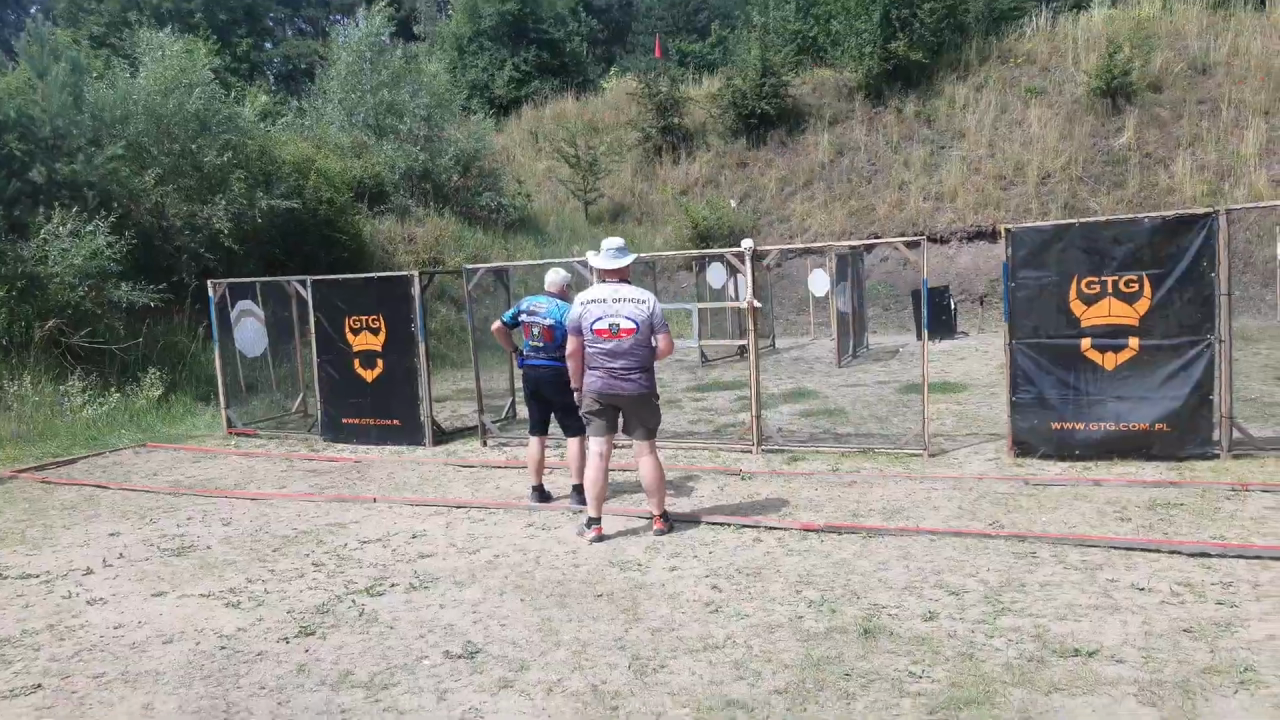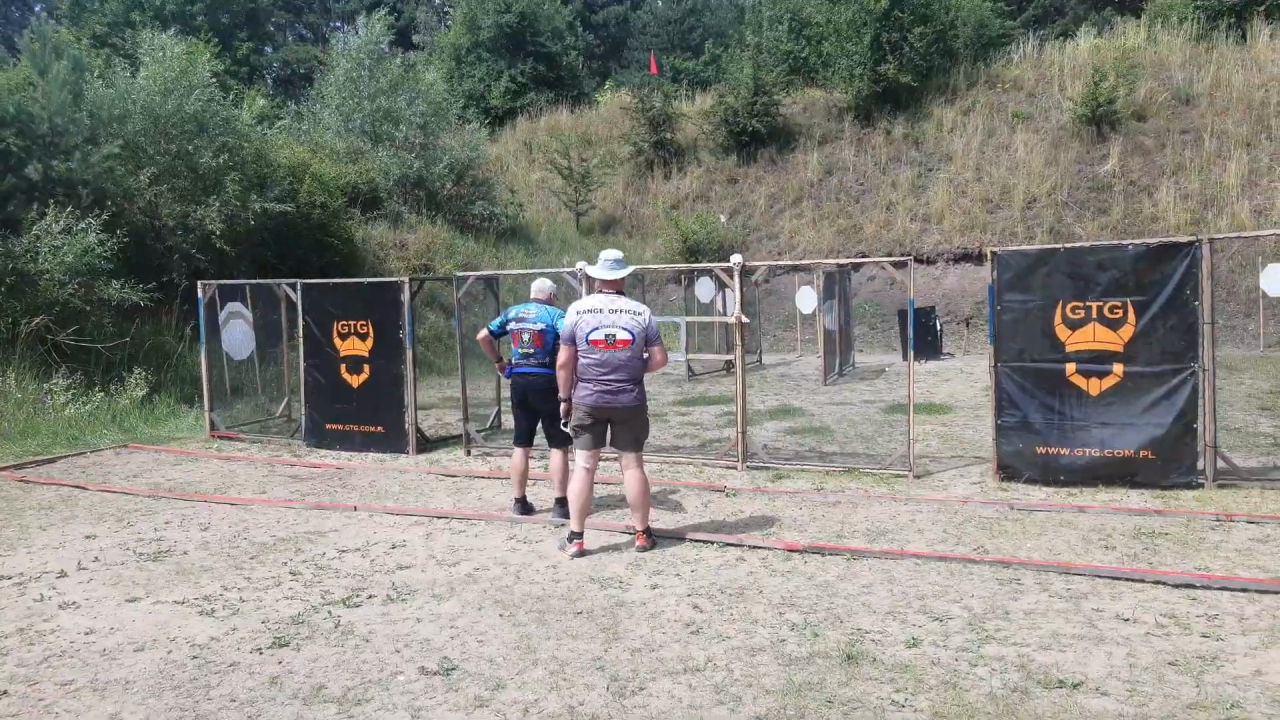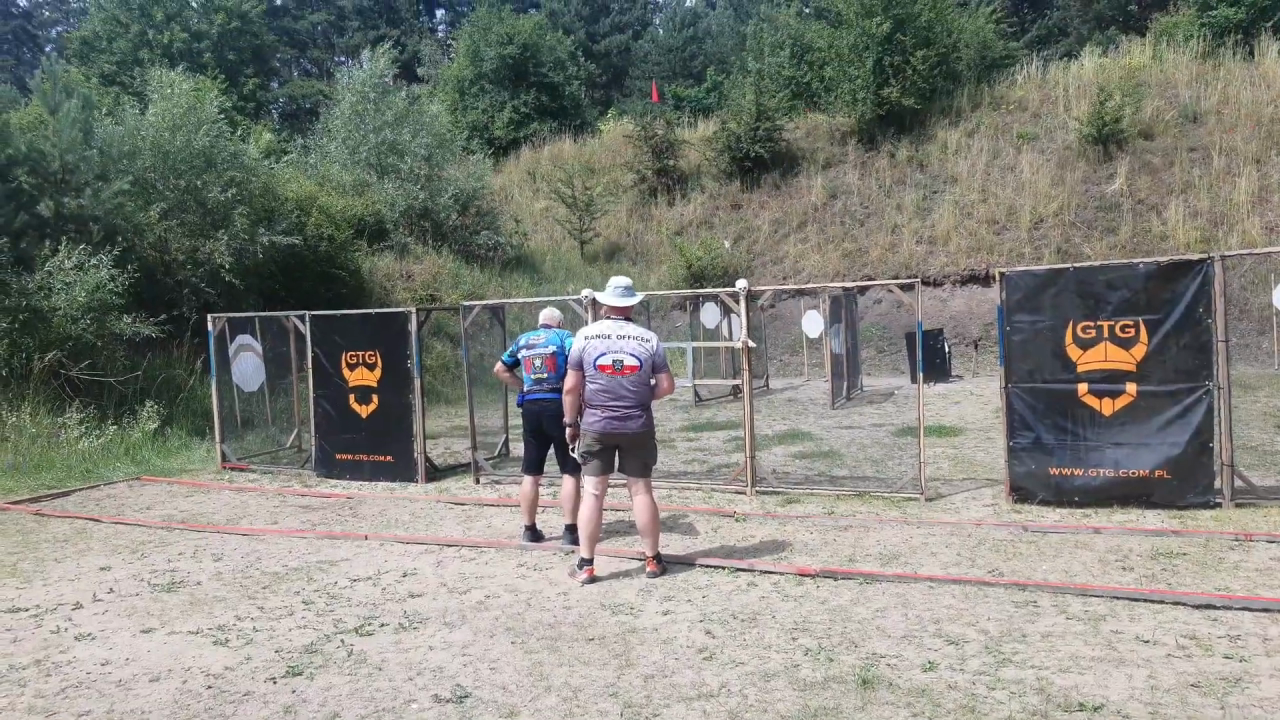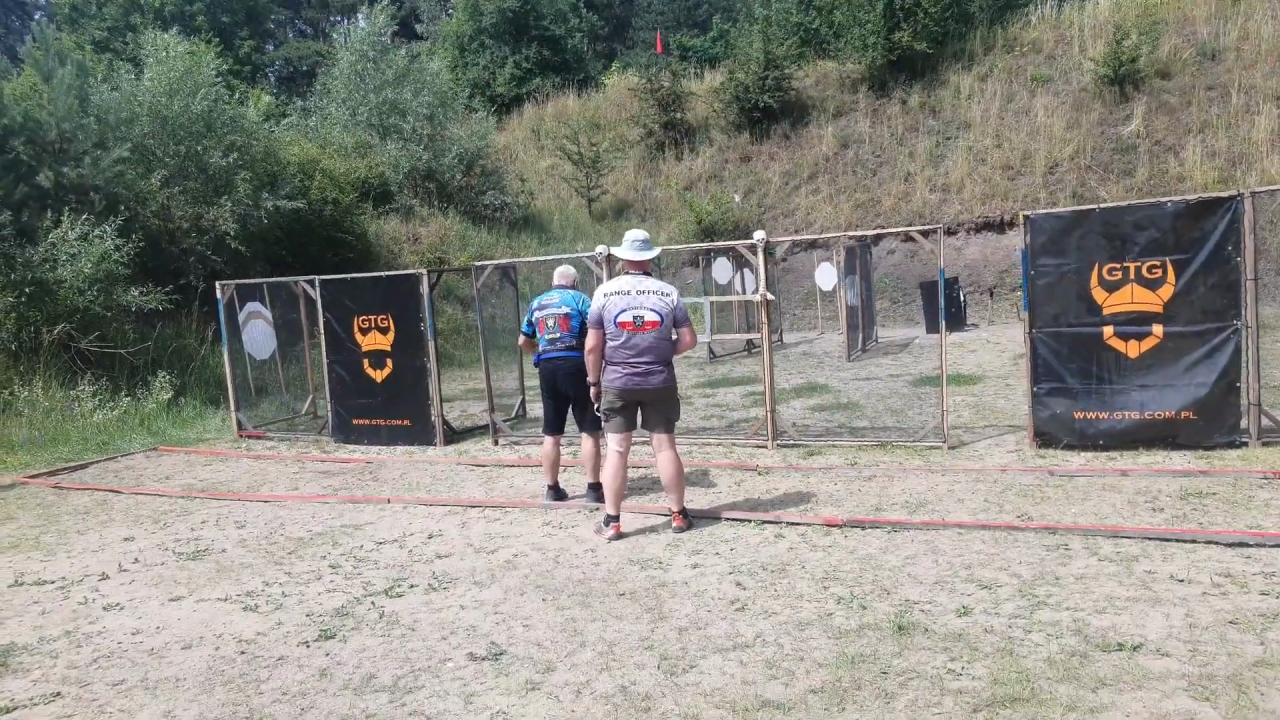
dt=0.5s
person 1, frame 1
left shoulder: (583, 301)
right shoulder: (646, 299)
left elbow: (573, 352)
right elbow: (665, 347)
left wrist: (577, 386)
left hip: (597, 387)
right hip: (639, 388)
left knee: (597, 453)
right knee: (646, 452)
left ankle: (593, 524)
right ankle: (659, 518)
person 1, frame 2
left shoulder: (577, 309)
right shoulder: (641, 312)
left elbow: (564, 362)
right elbow: (659, 359)
left wrist: (565, 397)
left hip: (587, 400)
right hip: (629, 401)
left knee: (583, 466)
right knee: (632, 465)
left ankle: (575, 538)
right ankle: (642, 534)
person 1, frame 3
left shoulder: (585, 335)
right shoulder: (649, 338)
left elbow: (571, 387)
right elbow: (666, 386)
left wrist: (570, 422)
left hip: (595, 425)
right hip: (637, 426)
left knee: (593, 492)
right knee: (641, 491)
left ankle: (585, 565)
right ankle: (653, 560)
person 1, frame 4
left shoulder: (605, 292)
right shoulder: (668, 292)
left elbow: (592, 346)
right elbow: (688, 340)
left wrist: (594, 381)
left hip: (617, 382)
right hip: (659, 382)
left knee: (616, 449)
right knee: (665, 446)
left ankle: (611, 522)
right ankle: (678, 515)
person 2, frame 1
left shoulder: (524, 304)
right shoulder: (564, 309)
left elbow: (497, 328)
left wrist: (515, 350)
left hip: (530, 373)
right hip: (556, 374)
left knee: (536, 434)
right knee: (575, 434)
left ankle: (537, 490)
right ankle: (578, 492)
person 2, frame 2
left shoulder: (512, 313)
right shoulder: (554, 314)
left elbow: (483, 336)
left wrist: (498, 361)
left hip: (519, 382)
right hip: (547, 382)
left knee: (521, 445)
right knee: (558, 445)
left ankle: (519, 502)
right ankle: (560, 505)
person 2, frame 3
left shoulder: (522, 341)
right shoulder: (562, 336)
left elbow: (500, 369)
left hip: (531, 408)
right hip: (558, 406)
left knee: (531, 473)
right knee: (570, 472)
left ankle: (529, 529)
right ankle: (570, 531)
person 2, frame 4
left shoulder: (536, 303)
right shoulder: (577, 298)
left elbow: (523, 342)
left hip: (547, 368)
right hip: (574, 366)
left knee: (551, 433)
right knee: (589, 431)
left ankle: (552, 488)
right ankle: (593, 489)
